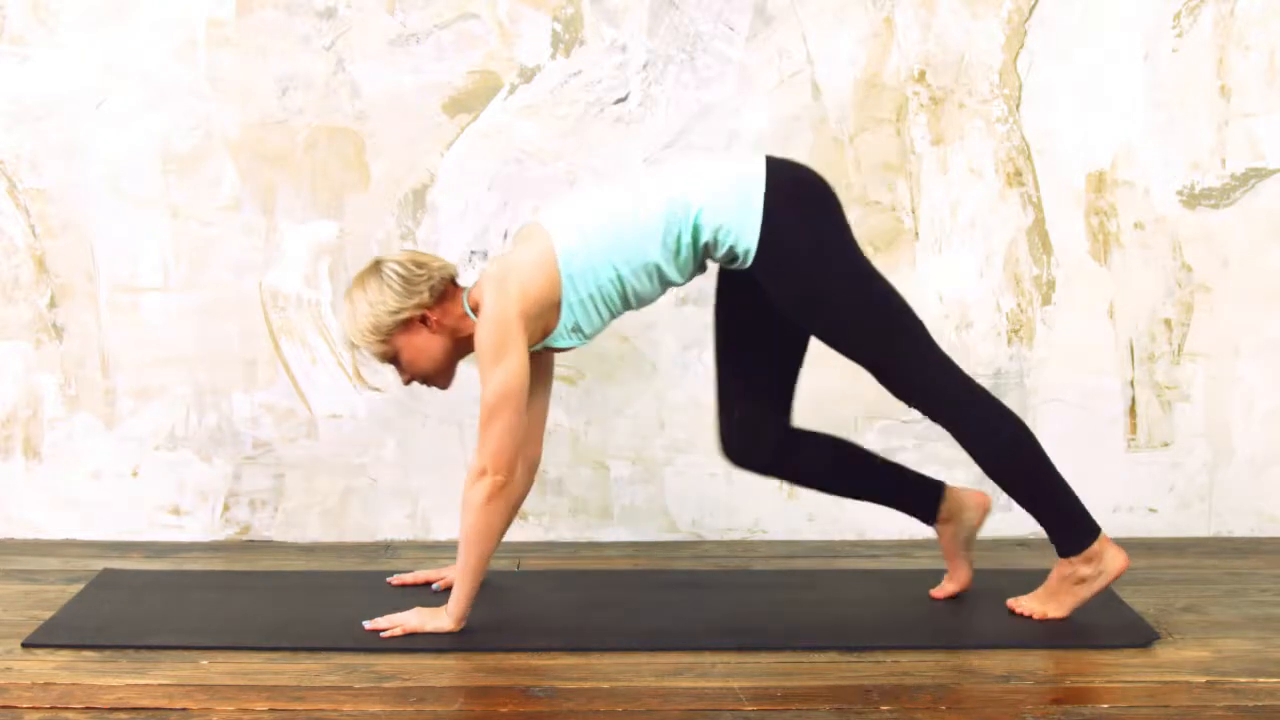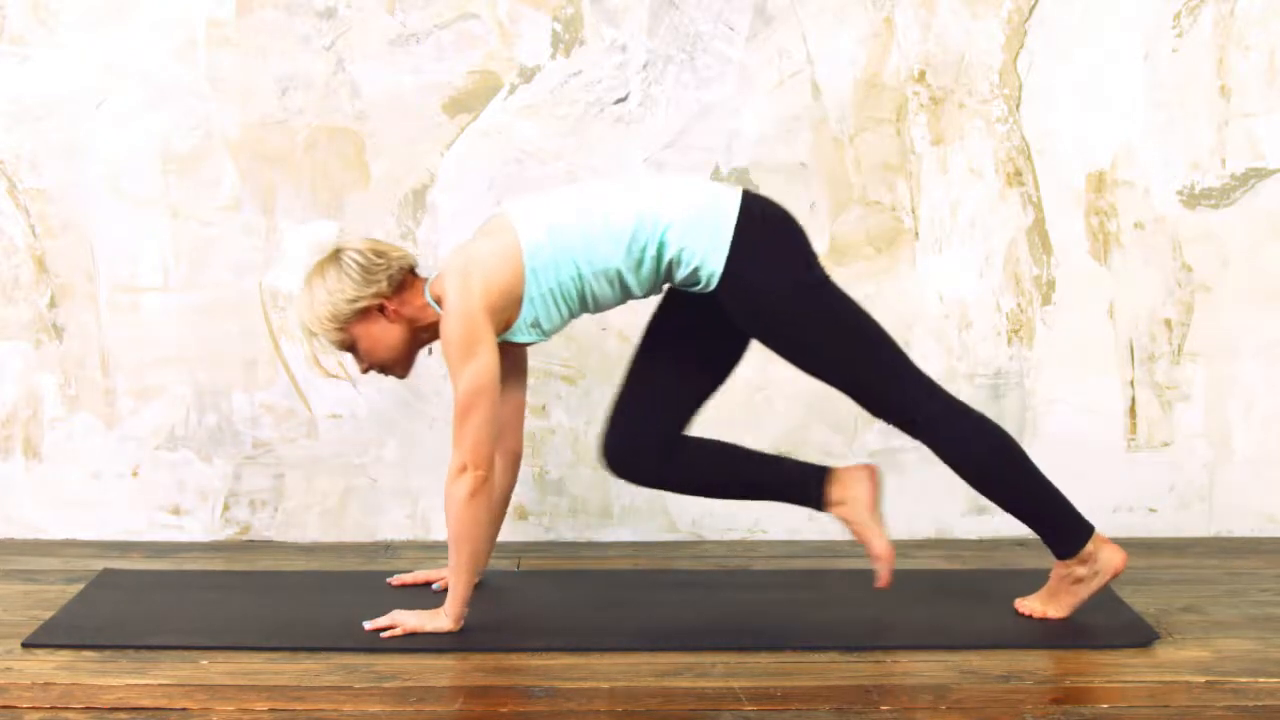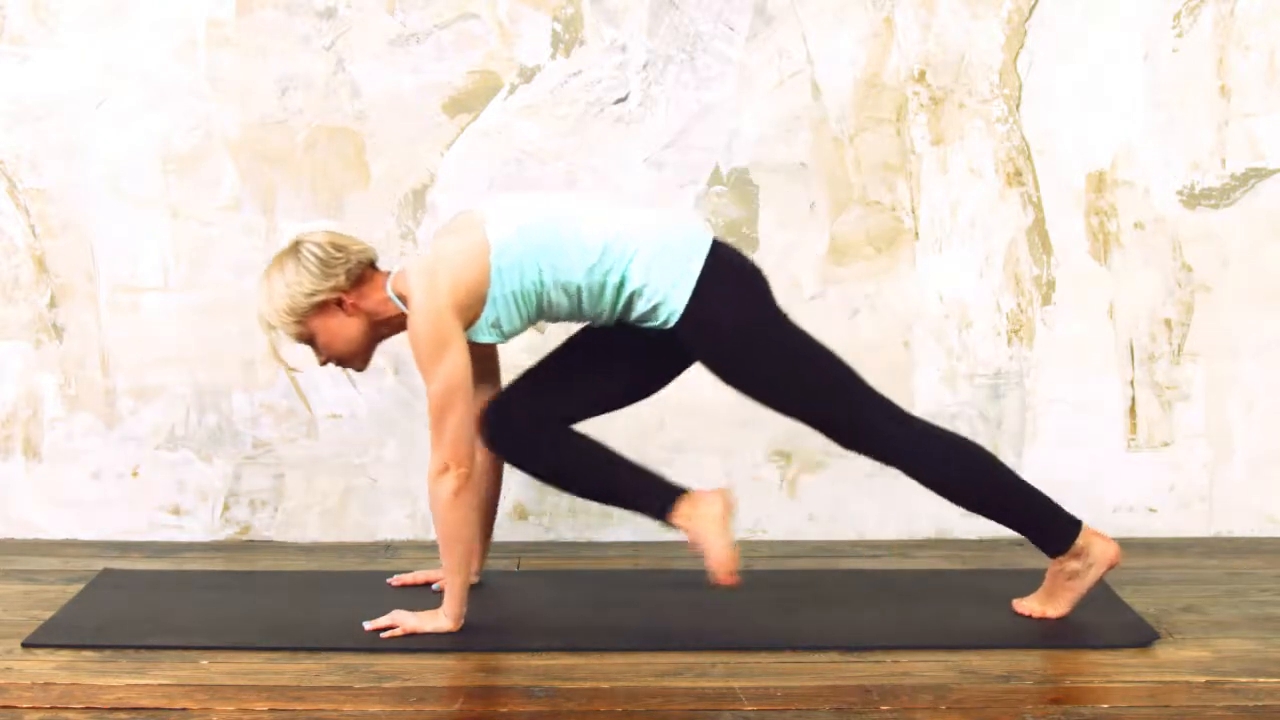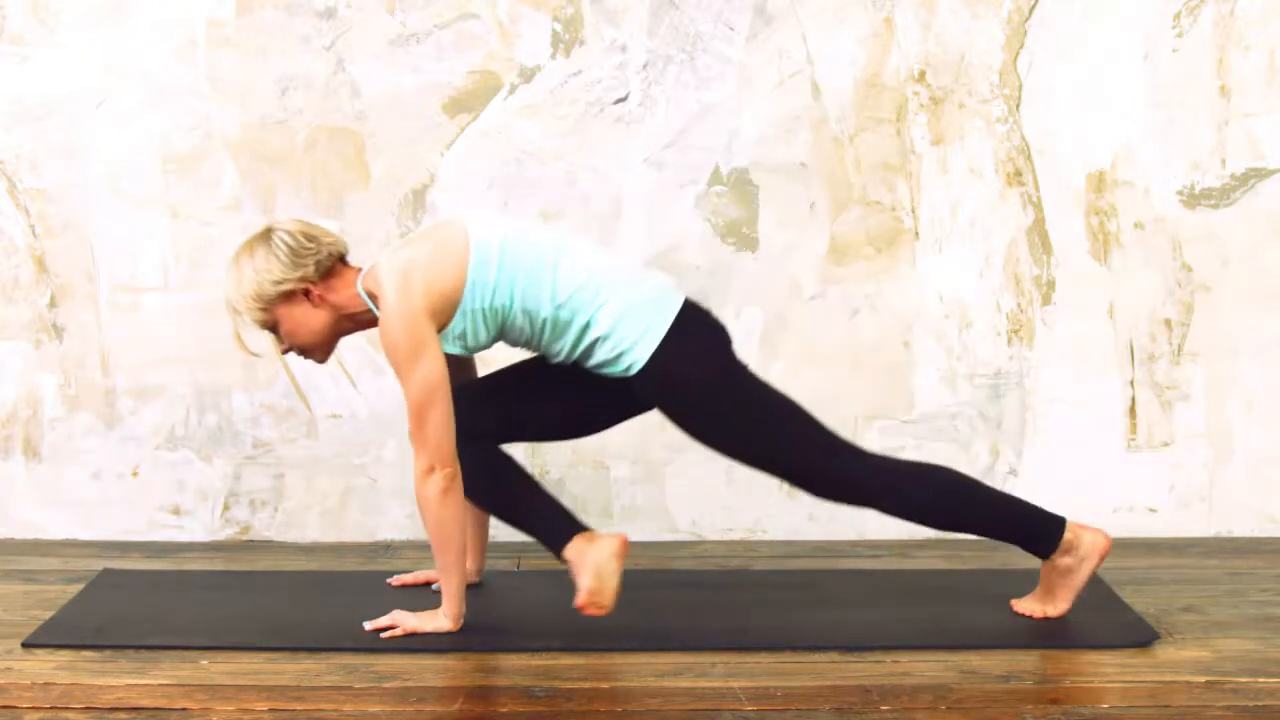
dt=0.2s
person 1, frame 1
left shoulder: (500, 310)
right shoulder: (519, 306)
left elbow: (493, 473)
right elbow: (519, 461)
left wrist: (453, 608)
right wrist: (470, 563)
left hip: (769, 215)
right hip: (750, 227)
left knee: (928, 382)
right knee: (749, 442)
left ankle: (1087, 551)
right ankle: (945, 510)
person 1, frame 2
left shoulder: (463, 302)
right shoulder: (486, 296)
left elbow: (473, 468)
right elbow: (503, 446)
left wrist: (452, 608)
right wrist: (470, 562)
left hip: (733, 249)
right hip: (709, 258)
left knee: (905, 399)
right knee: (631, 449)
left ankle: (1082, 551)
right ankle: (835, 492)
person 1, frame 3
left shoulder: (428, 300)
right shoulder: (445, 290)
left elbow: (451, 466)
right elbow: (477, 443)
left wrist: (450, 607)
right wrist: (468, 558)
left hip: (693, 291)
right hip: (662, 299)
left knee: (873, 426)
right knee: (512, 422)
left ankle: (1076, 545)
right ankle: (685, 511)
person 1, frame 4
left shoulder: (399, 302)
right shoulder: (408, 288)
left elbow: (437, 469)
right elbow: (454, 442)
left wrist: (448, 607)
right wrist: (464, 556)
left hip: (658, 346)
right hip: (622, 352)
left knee: (840, 472)
right knee: (455, 425)
left ankle: (1062, 539)
right ankle: (580, 549)
